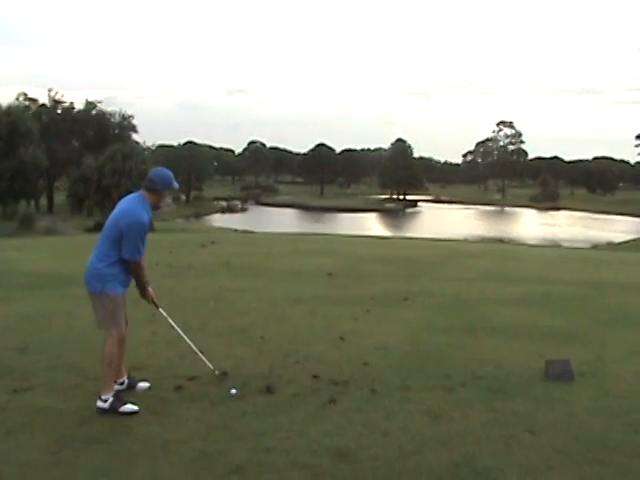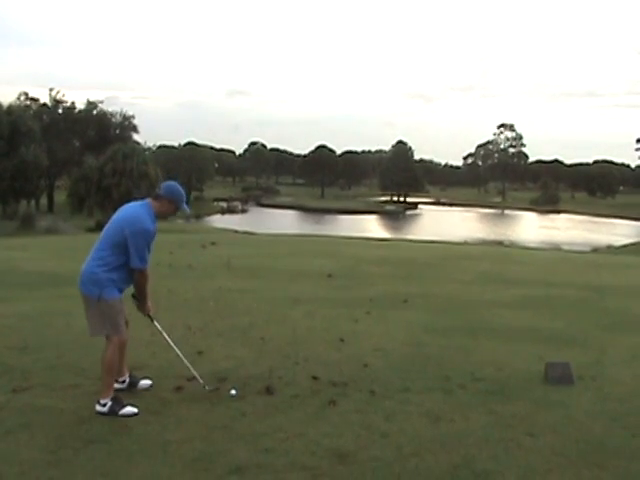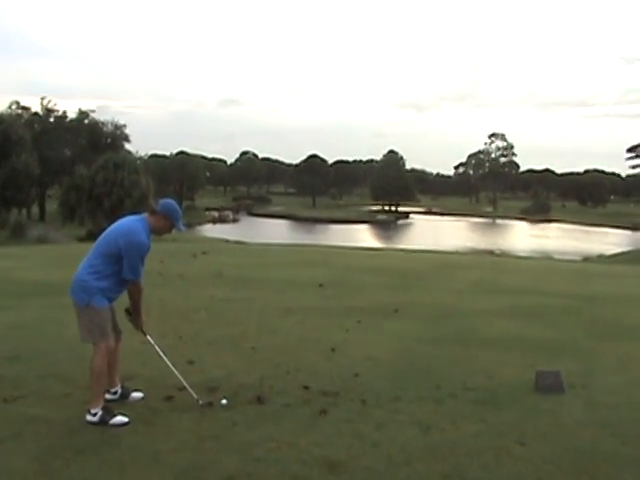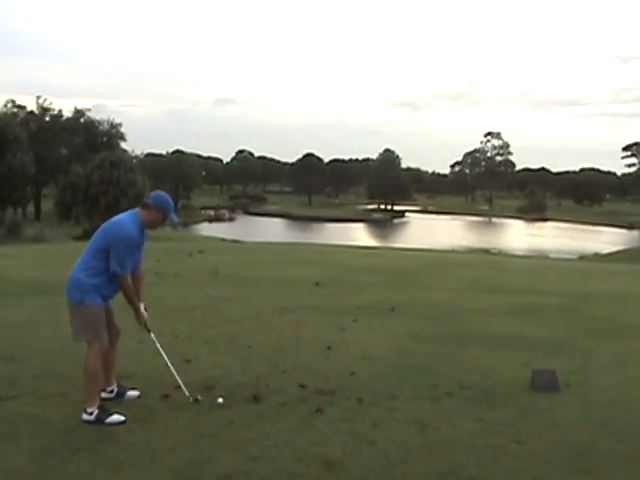
dt=0.5s
person 1, frame 1
left shoulder: (134, 202)
right shoulder: (137, 216)
right elbow: (133, 260)
left wrist: (144, 283)
right wrist: (145, 288)
left hip: (110, 275)
right hip: (106, 278)
left knee: (120, 328)
right knee: (115, 333)
left ankle: (120, 378)
right ankle: (106, 396)
person 1, frame 2
left shoulder: (136, 208)
right shoulder: (143, 224)
right elbow: (139, 270)
left wrist: (140, 296)
right wrist: (144, 301)
left hip: (102, 278)
right hip: (101, 283)
left knee: (121, 328)
right knee: (117, 338)
left ankle: (122, 378)
right ankle: (105, 400)
person 1, frame 3
left shoulder: (134, 222)
right shoulder: (138, 238)
right elbow: (134, 282)
left wrist: (134, 309)
right wrist: (137, 314)
left hip: (96, 287)
right hip: (91, 291)
left knee: (114, 337)
right knee: (104, 346)
left ankle: (114, 388)
right ankle: (96, 409)
person 1, frame 4
left shoulder: (134, 225)
right shoulder: (126, 231)
left elbow: (137, 270)
right elbow: (122, 277)
left wrist: (140, 303)
right wrist: (137, 310)
left hip: (96, 289)
right hip: (86, 290)
left knee: (112, 335)
right knee: (98, 345)
left ankle: (110, 387)
right ankle: (92, 409)
